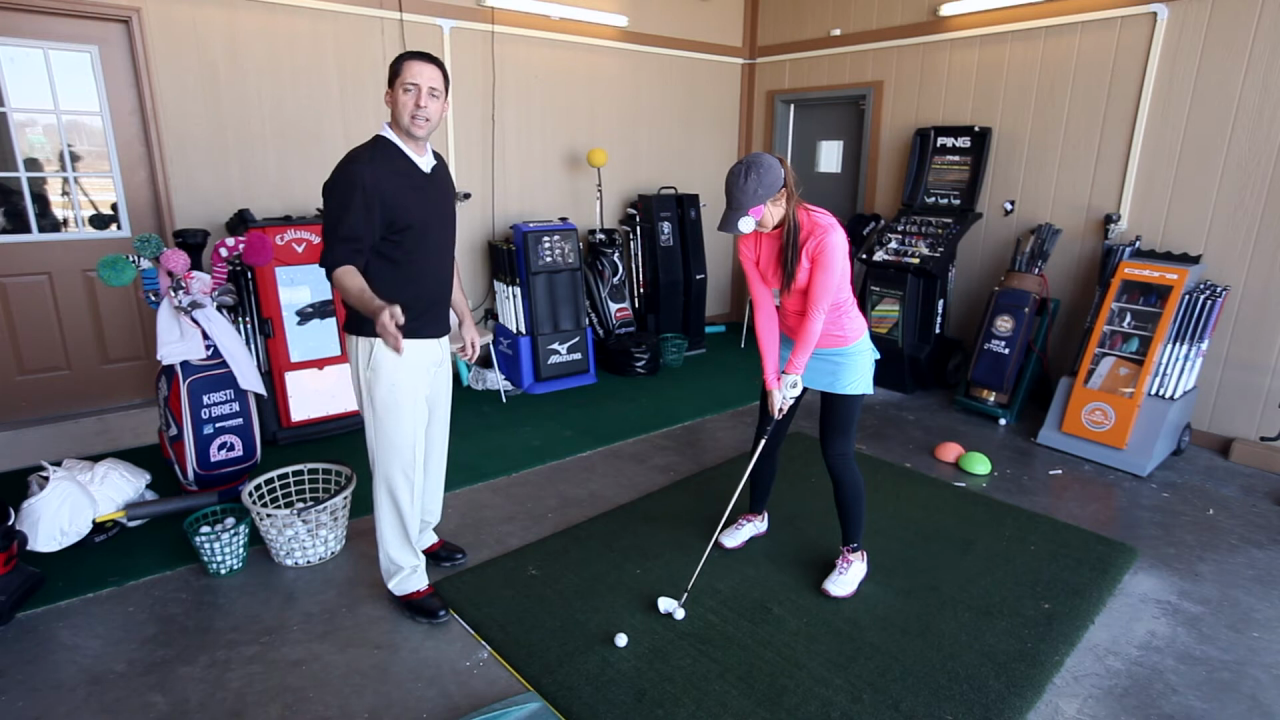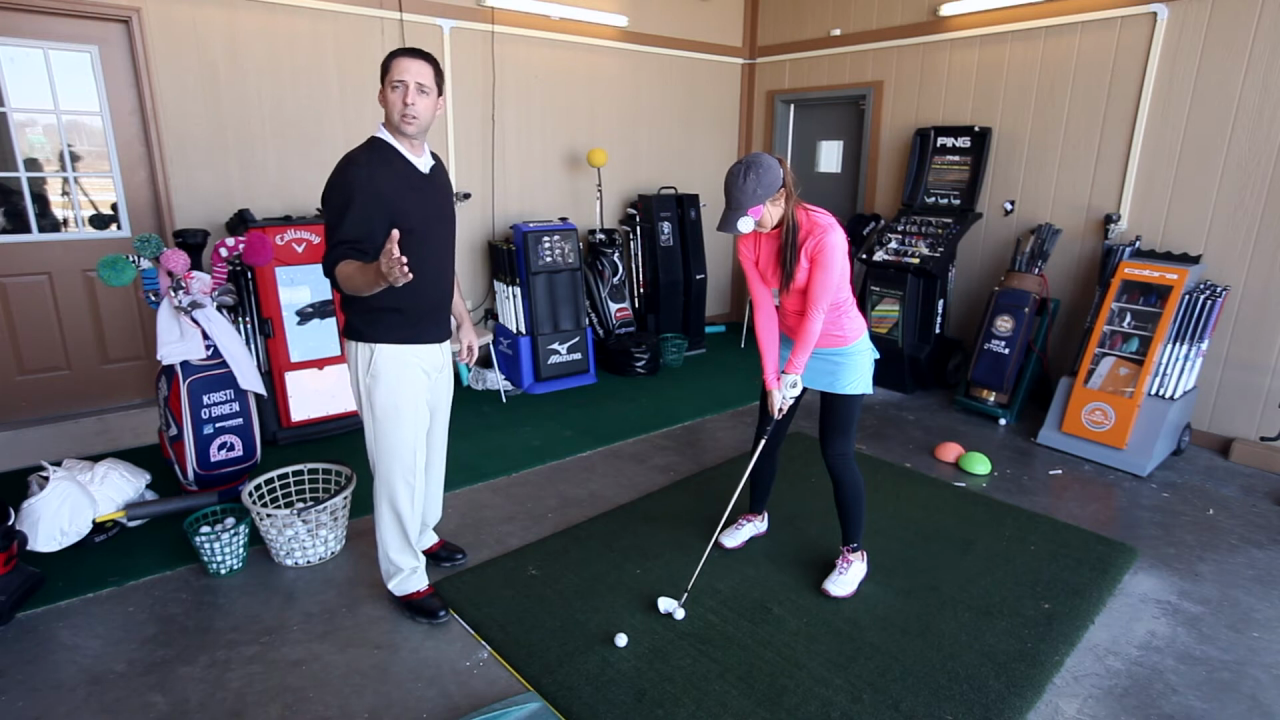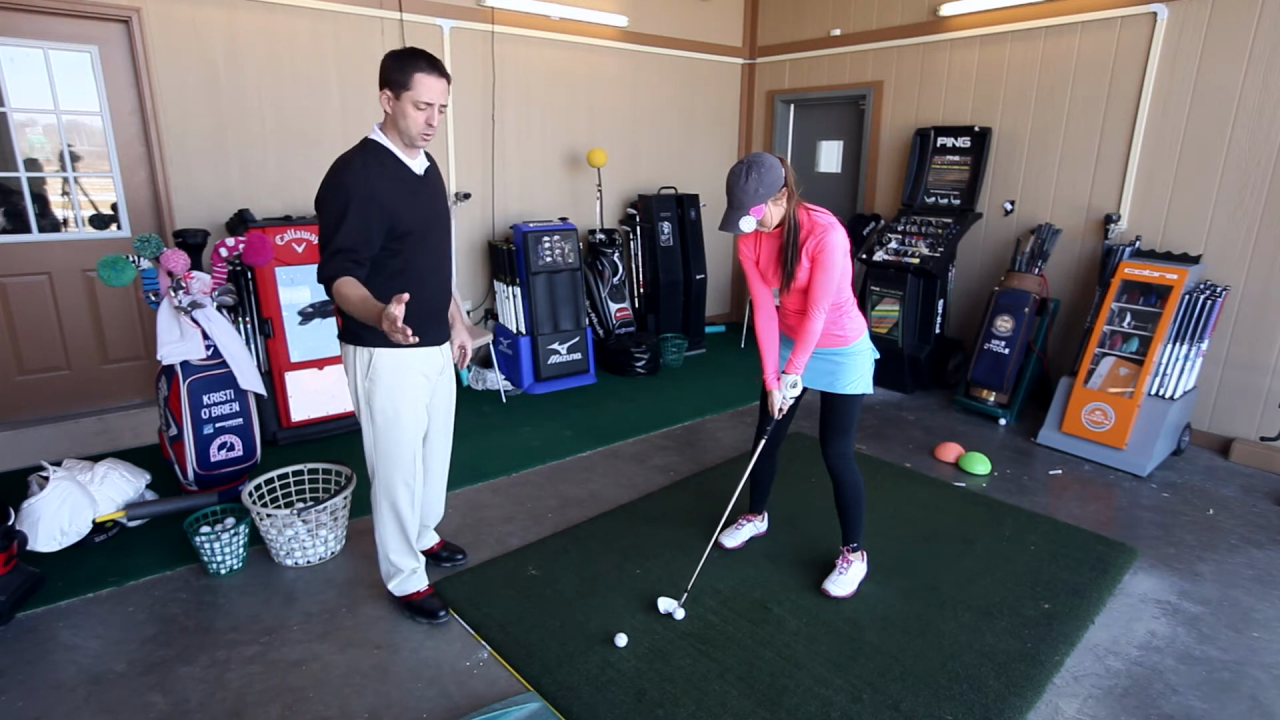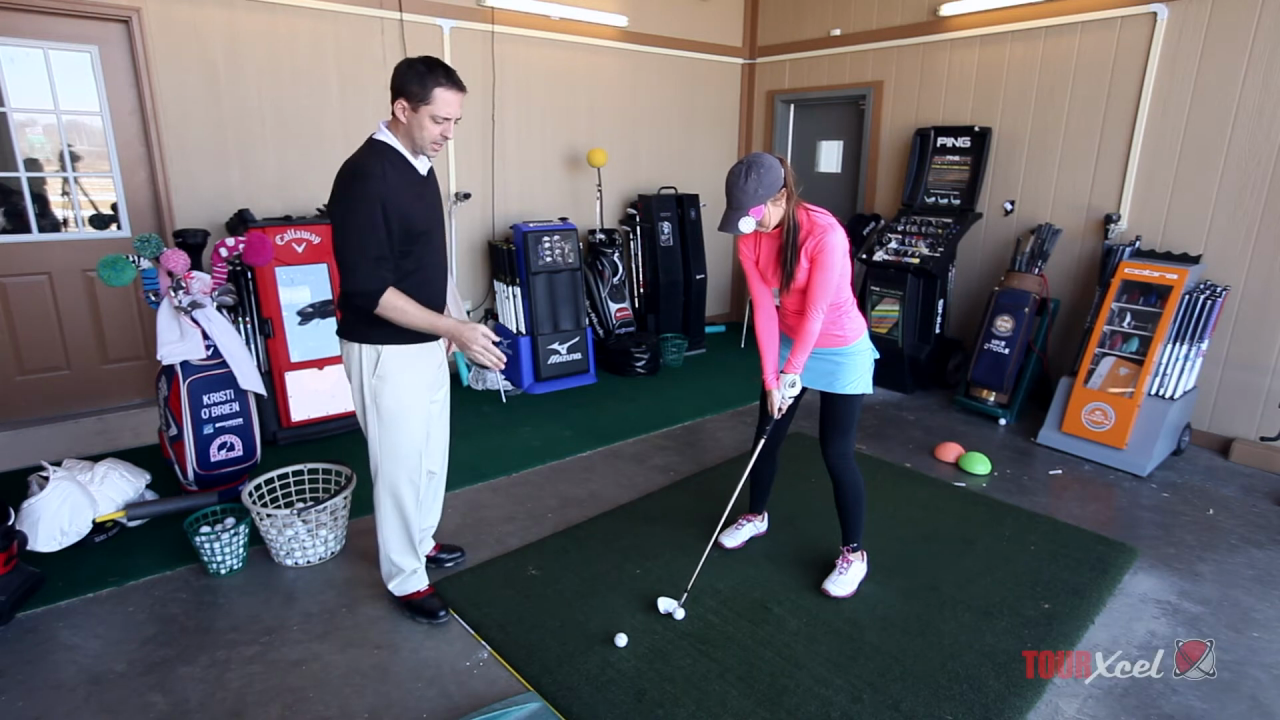
dt=0.7s
person 1, frame 1
left shoulder: (438, 168)
right shoulder: (362, 168)
right elbow: (340, 263)
left wrist: (465, 317)
right wrist: (374, 309)
left hip: (434, 339)
right hip: (390, 344)
left knee: (431, 448)
right knee: (398, 461)
left ankle: (422, 534)
right ankle: (405, 576)
person 1, frame 2
left shoulder: (435, 168)
right shoulder: (359, 171)
right elbow: (341, 269)
left wrist: (462, 318)
right wrist: (380, 274)
left hip: (434, 343)
right hip: (386, 350)
left knee: (430, 453)
right knee: (399, 465)
left ankle: (422, 534)
right ankle: (405, 578)
person 1, frame 3
left shoulder: (426, 167)
right shoulder: (354, 175)
right elbow: (338, 276)
left wrist: (456, 320)
right wrist: (380, 315)
left hip: (434, 346)
right hip: (385, 354)
left knee: (434, 454)
right knee: (398, 467)
left ankle: (422, 534)
right ankle: (405, 578)
person 1, frame 4
left shoulder: (419, 165)
right shoulder: (366, 177)
right elbow: (367, 288)
left wrist: (444, 322)
right wrist: (454, 327)
left hip: (424, 341)
right hip: (385, 351)
left knee: (430, 454)
right knee: (401, 464)
left ankle: (419, 541)
right ankle: (404, 577)
person 2, frame 1
left shoulder: (825, 234)
right shoulder: (749, 237)
left elbow: (817, 312)
right elbow: (764, 307)
left wrist: (793, 374)
right wrist: (772, 379)
left hip: (841, 351)
right hip: (789, 342)
left knee: (836, 453)
right knee: (767, 436)
left ankle: (854, 554)
right ankle: (756, 516)
person 2, frame 2
left shoulder: (824, 234)
right shoulder: (749, 238)
left elbow: (816, 312)
right elbow: (763, 307)
left wrist: (793, 374)
right wrist: (772, 380)
left hip: (840, 351)
right hip: (789, 342)
left knee: (836, 452)
right knee: (766, 435)
left ankle: (854, 554)
right ankle: (756, 516)
person 2, frame 3
left shoulder: (826, 233)
right shoulder: (749, 236)
left elbow: (818, 311)
right elbow: (764, 307)
left wrist: (793, 374)
right wrist: (772, 380)
left hip: (841, 351)
right hip: (788, 342)
left knee: (836, 452)
right knee: (767, 436)
left ankle: (854, 554)
right ankle: (756, 516)
person 2, frame 4
left shoulder: (825, 234)
right shoulder: (749, 237)
left elbow: (815, 312)
right elbow: (763, 307)
left wrist: (792, 375)
right wrist: (771, 380)
left hip: (840, 351)
right hip: (788, 343)
left knee: (836, 452)
right knee: (766, 436)
left ankle: (853, 554)
right ankle: (756, 516)
